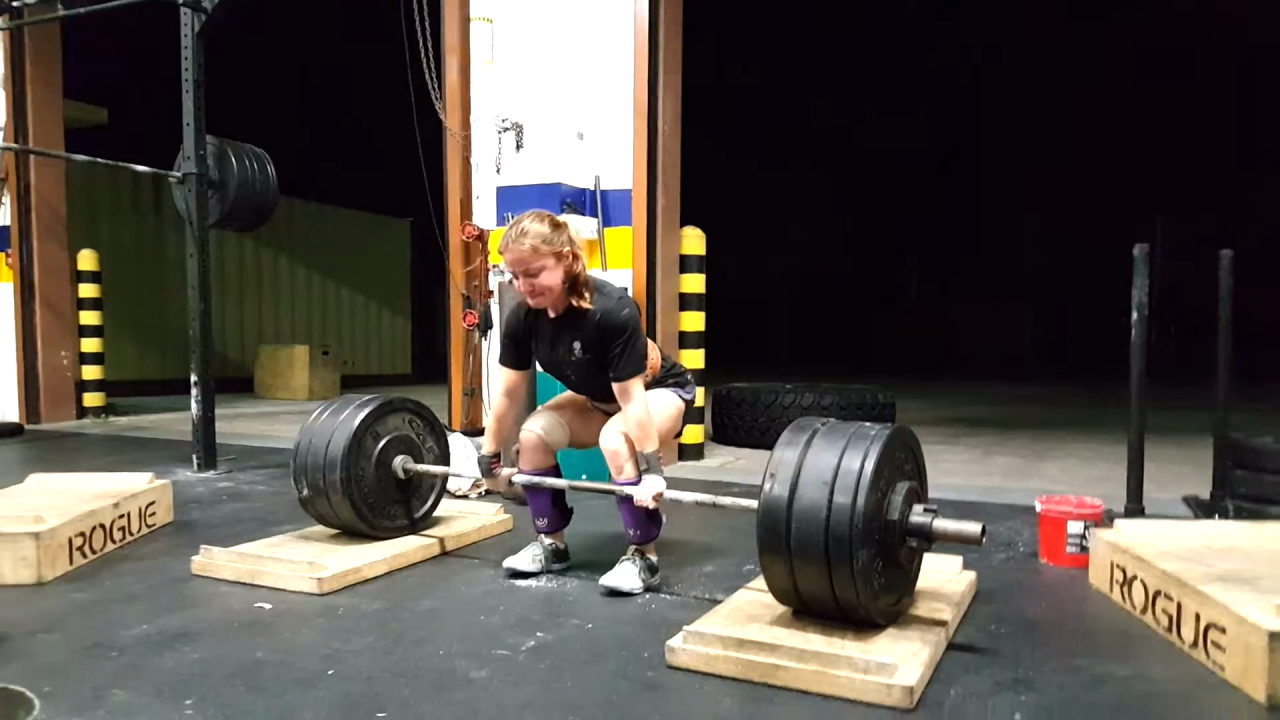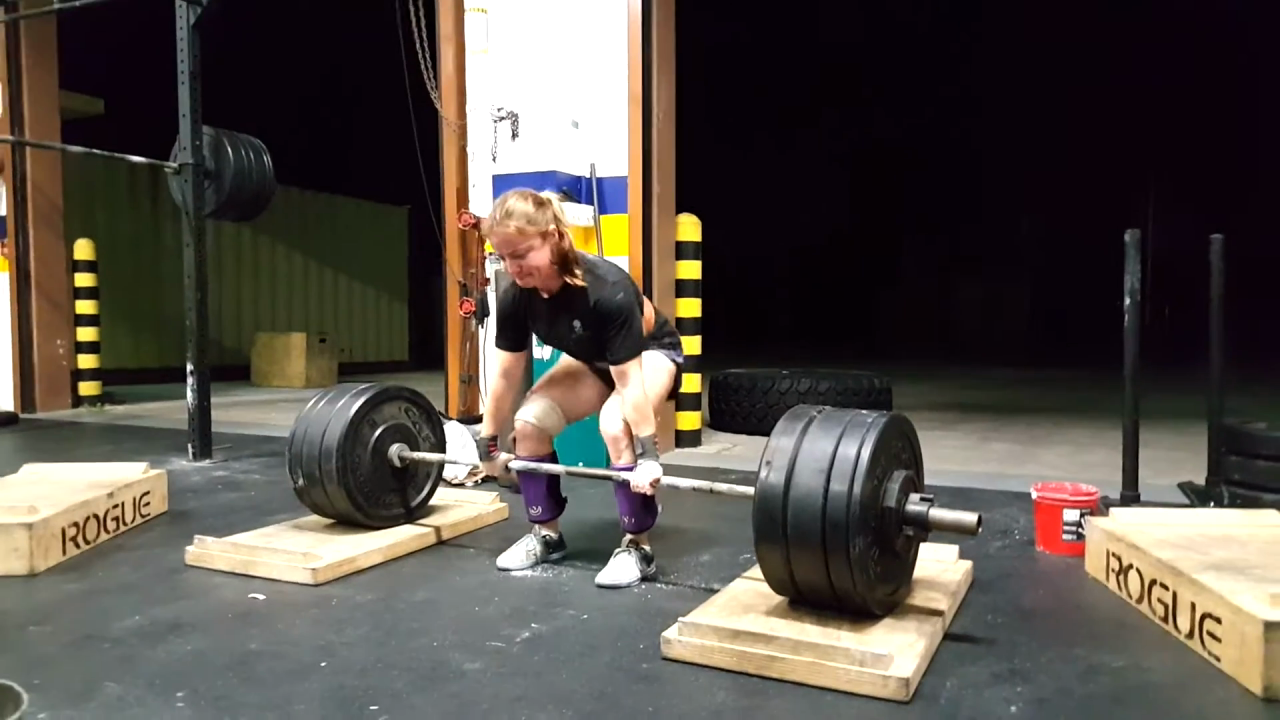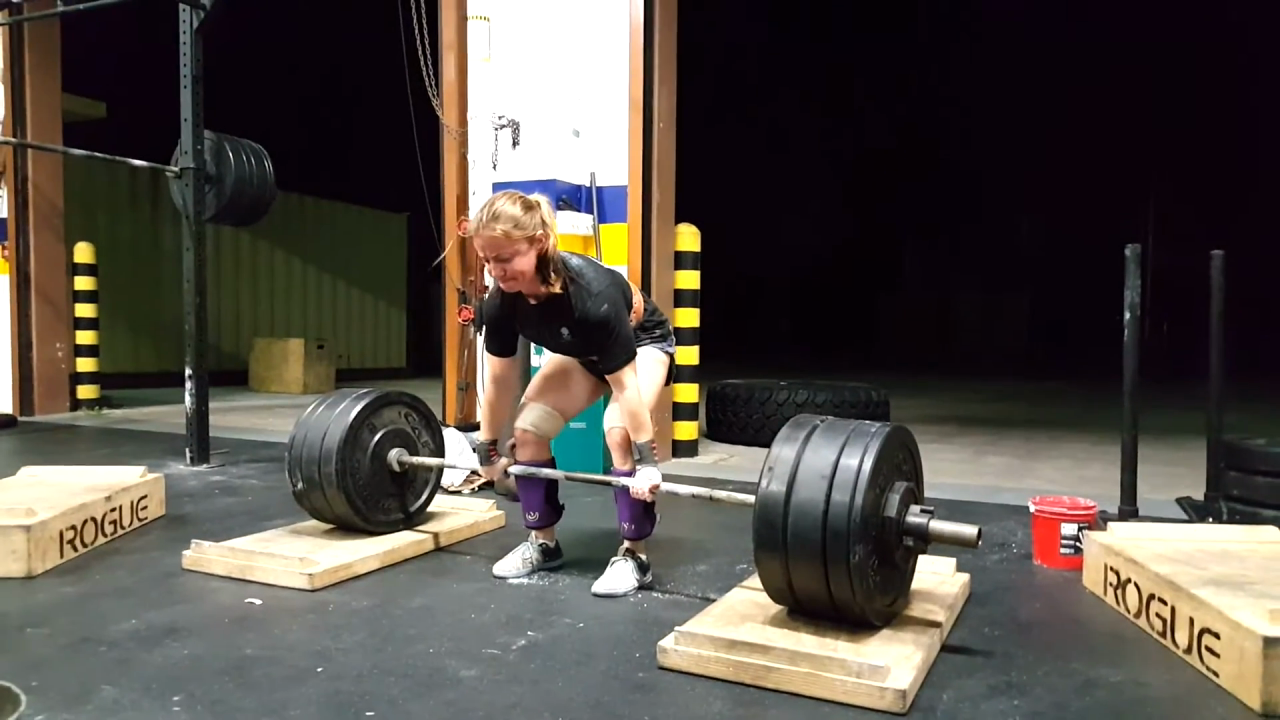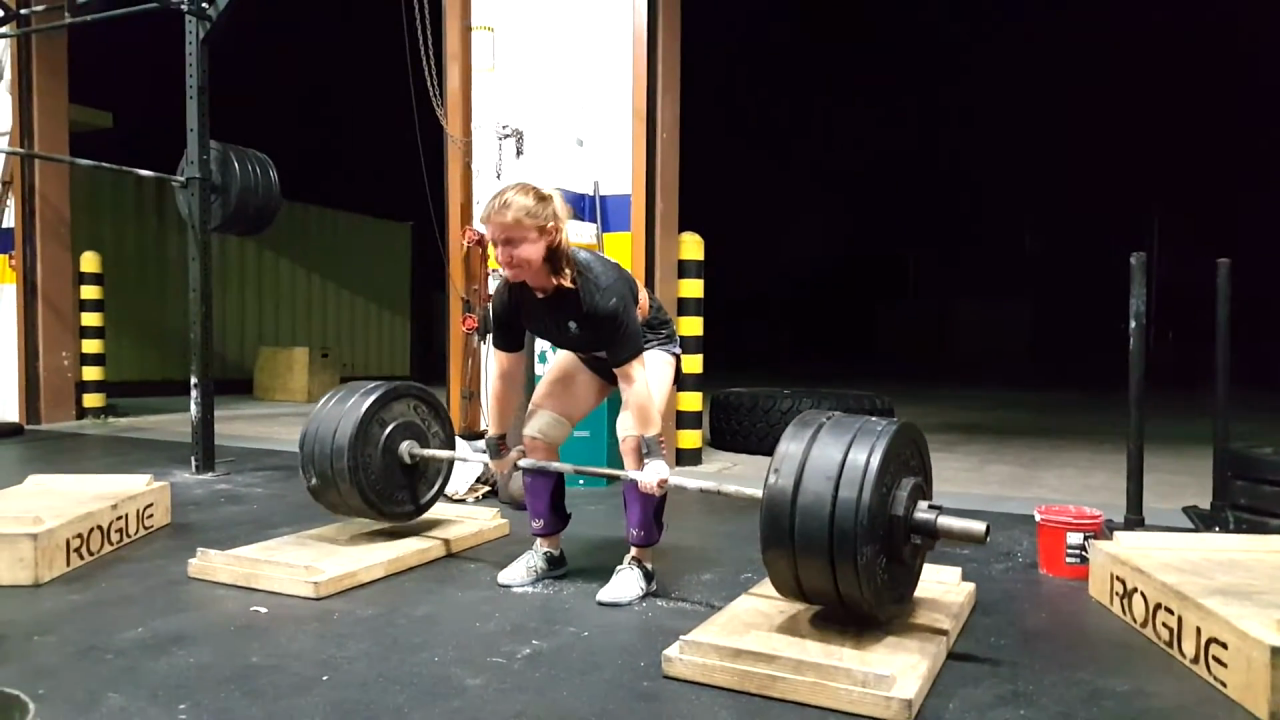
dt=0.4s
person 1, frame 1
left shoulder: (613, 312)
right shoulder: (522, 319)
left elbow: (632, 399)
right elbow: (508, 393)
left wrist: (651, 472)
right wrist: (489, 458)
left hip: (661, 390)
right hip: (596, 400)
left knee: (616, 441)
right knee: (534, 435)
left ankle: (642, 556)
right ankle: (551, 542)
person 1, frame 2
left shoulder: (607, 289)
right shoulder: (516, 297)
left elbow: (629, 380)
right elbow: (507, 375)
left wrist: (649, 456)
right wrist: (488, 443)
left hip: (650, 350)
right hip: (592, 359)
left knee: (616, 423)
right knee: (530, 421)
left ankle: (637, 546)
right ankle: (546, 534)
person 1, frame 3
left shoulder: (592, 294)
right shoulder: (501, 303)
left elbow: (624, 386)
right elbow: (500, 380)
left wrist: (646, 462)
right wrist: (487, 449)
left hip: (641, 340)
right hip: (580, 351)
left knee: (620, 431)
right knee: (529, 427)
left ankle: (634, 556)
right ankle: (542, 542)
person 1, frame 4
left shoulder: (600, 288)
right shoulder: (509, 296)
left elbow: (632, 379)
right elbow: (506, 374)
left wrist: (654, 457)
right wrist: (497, 443)
left hip: (647, 343)
right hip: (586, 350)
left knee: (633, 441)
right knee: (536, 435)
left ankle: (639, 564)
right ankle: (546, 550)
